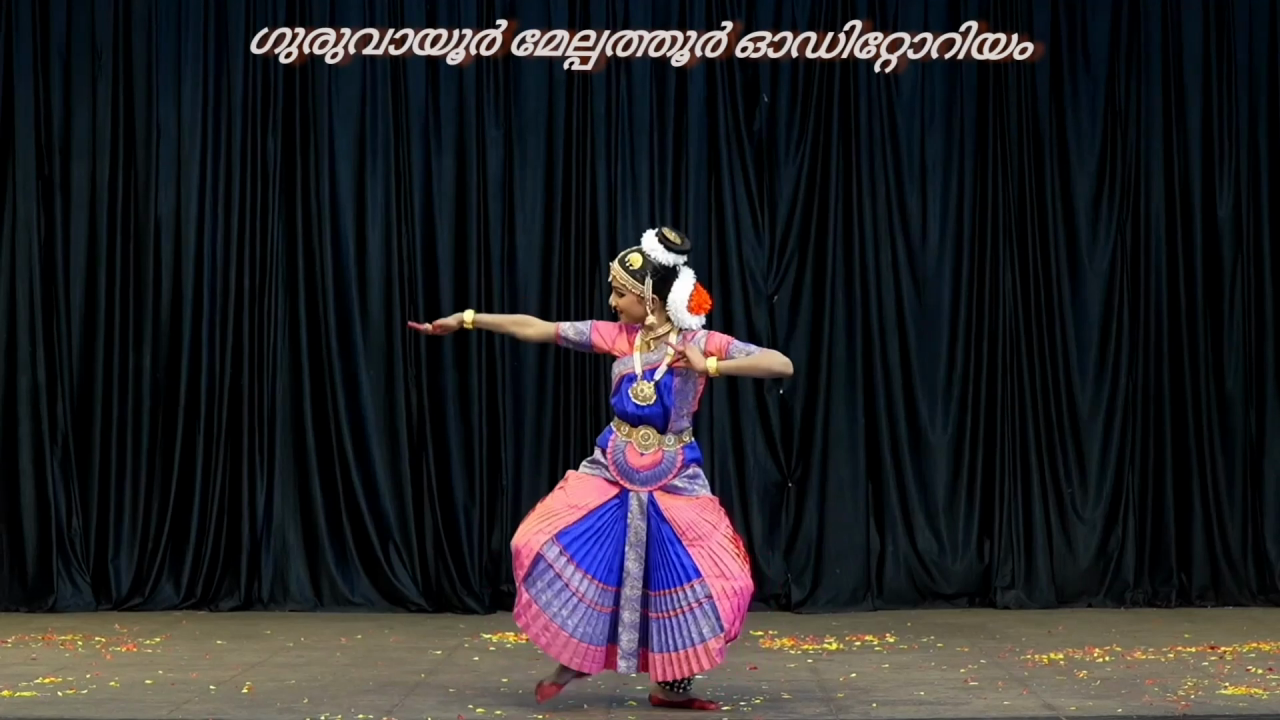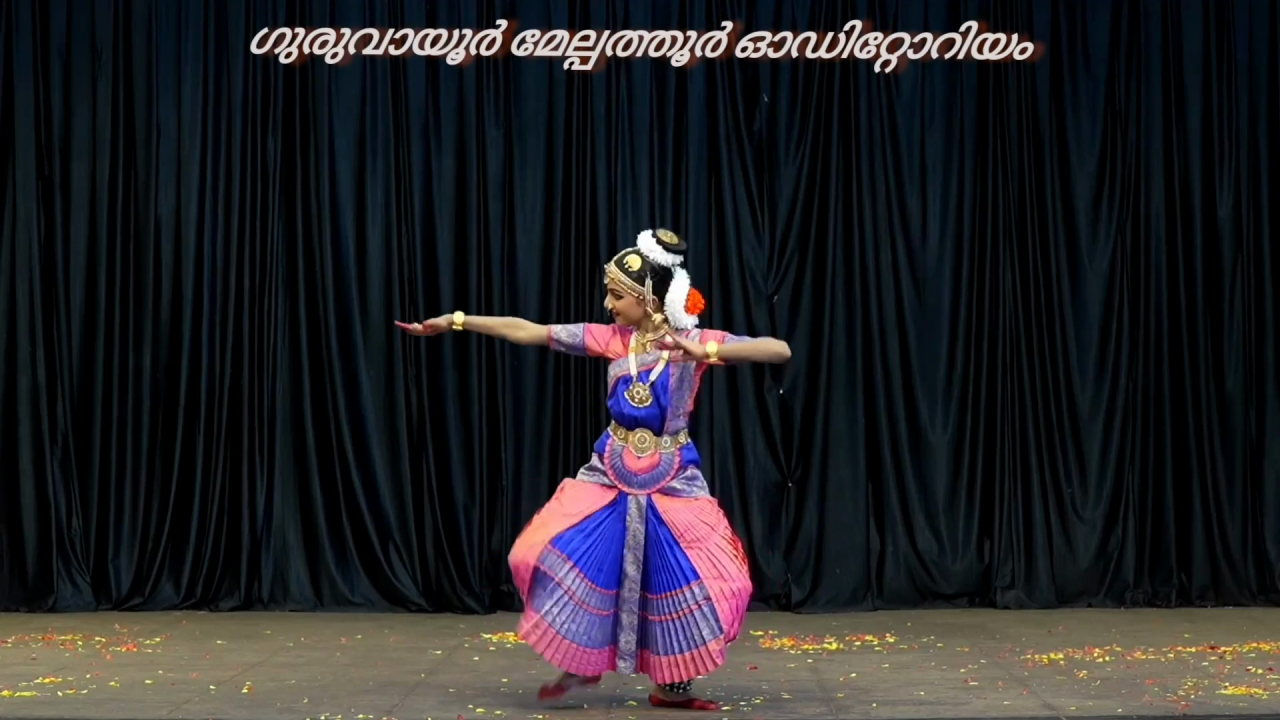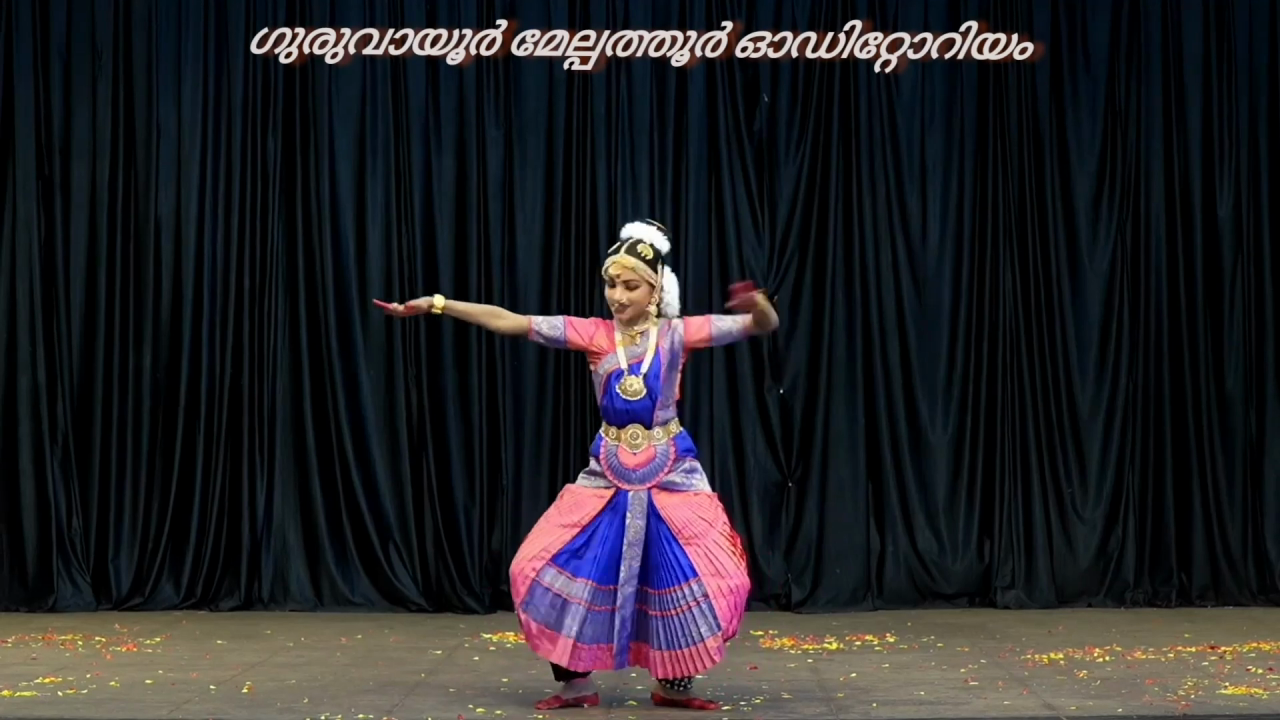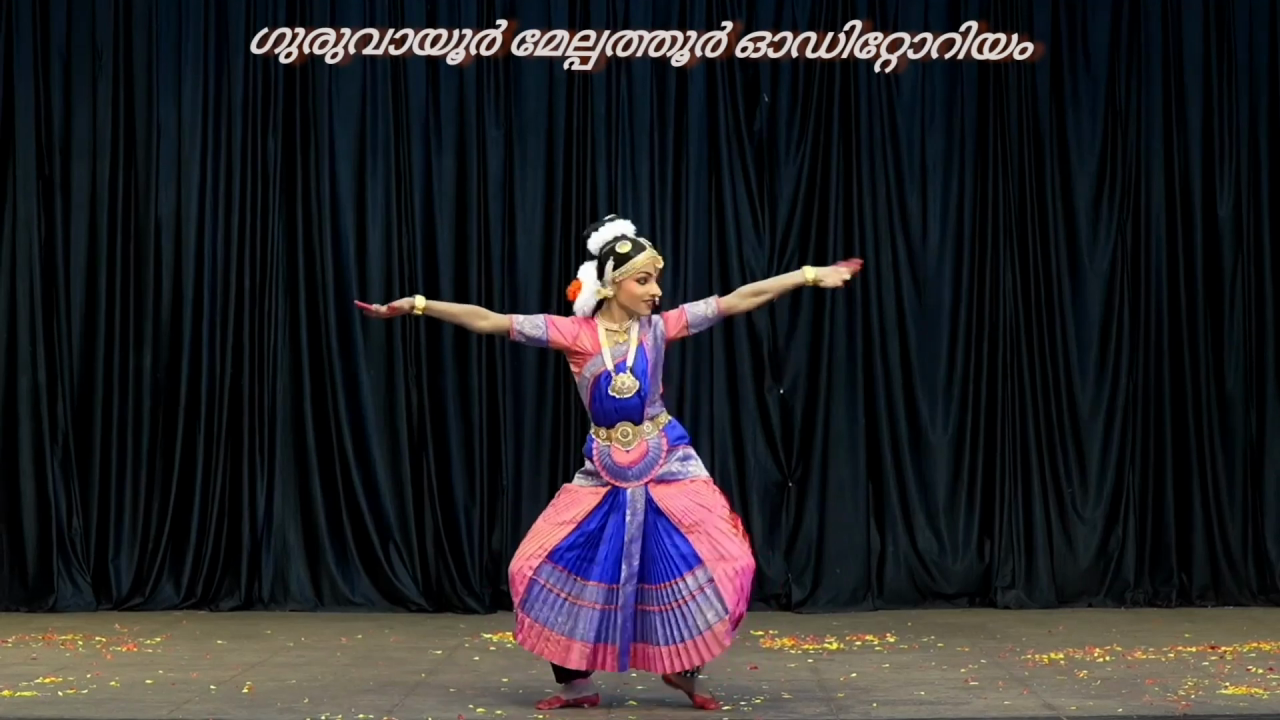
dt=0.1s
person 1, frame 1
left shoulder: (704, 343)
right shoulder: (616, 336)
left elbow: (783, 366)
right elbow: (537, 329)
left wrist: (708, 366)
right wrist: (466, 319)
left hip: (675, 480)
right hip: (609, 474)
left knee: (716, 581)
right knee: (543, 548)
left ankle: (672, 685)
right ankle: (573, 664)
person 1, frame 2
left shoulder: (695, 342)
right shoulder: (610, 339)
left elbow: (780, 351)
right elbow: (529, 332)
left wrist: (709, 353)
right wrist: (455, 320)
left hip: (673, 483)
right hip: (608, 477)
left knee: (706, 582)
right knee: (540, 557)
left ankle: (672, 684)
right ankle: (575, 670)
person 1, frame 3
left shoulder: (680, 332)
right shoulder: (592, 333)
left elbow: (763, 325)
right elbow: (508, 321)
left wrist: (757, 304)
right wrist: (435, 303)
left hip: (672, 478)
right hip: (607, 477)
left knee: (708, 581)
right knee: (547, 568)
left ankle: (672, 684)
right ankle: (577, 681)
person 1, frame 4
left shoulder: (660, 327)
right shoulder: (571, 331)
left elbow: (739, 299)
right elbow: (487, 321)
left wrist: (811, 276)
right wrist: (416, 304)
left hip: (668, 468)
right hip: (605, 474)
left knee: (710, 563)
right knee: (546, 568)
left ankle: (686, 670)
right ankle: (577, 682)
